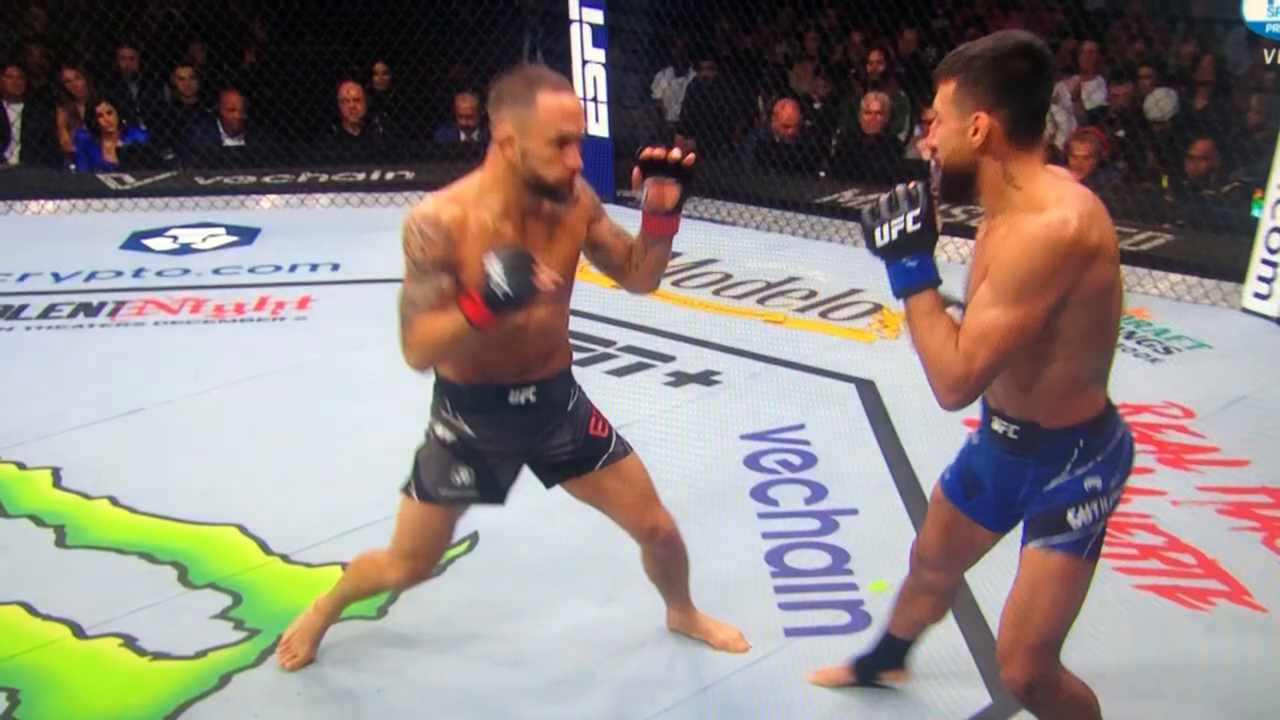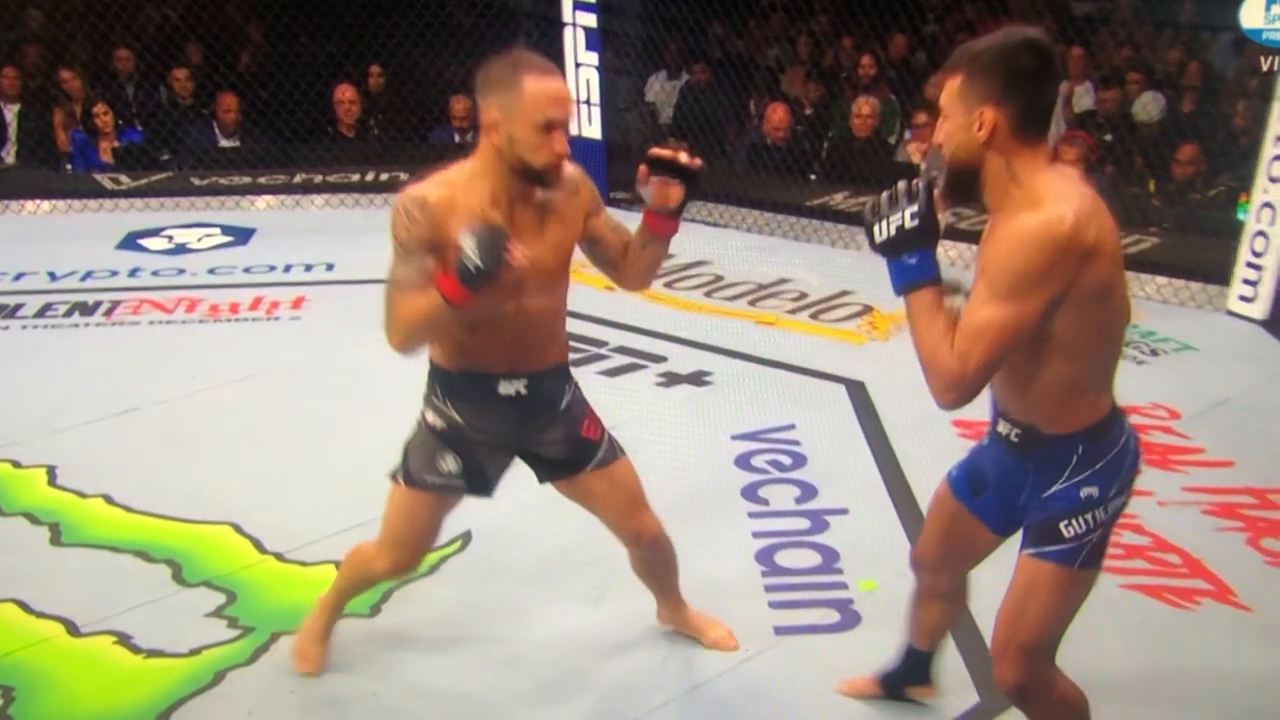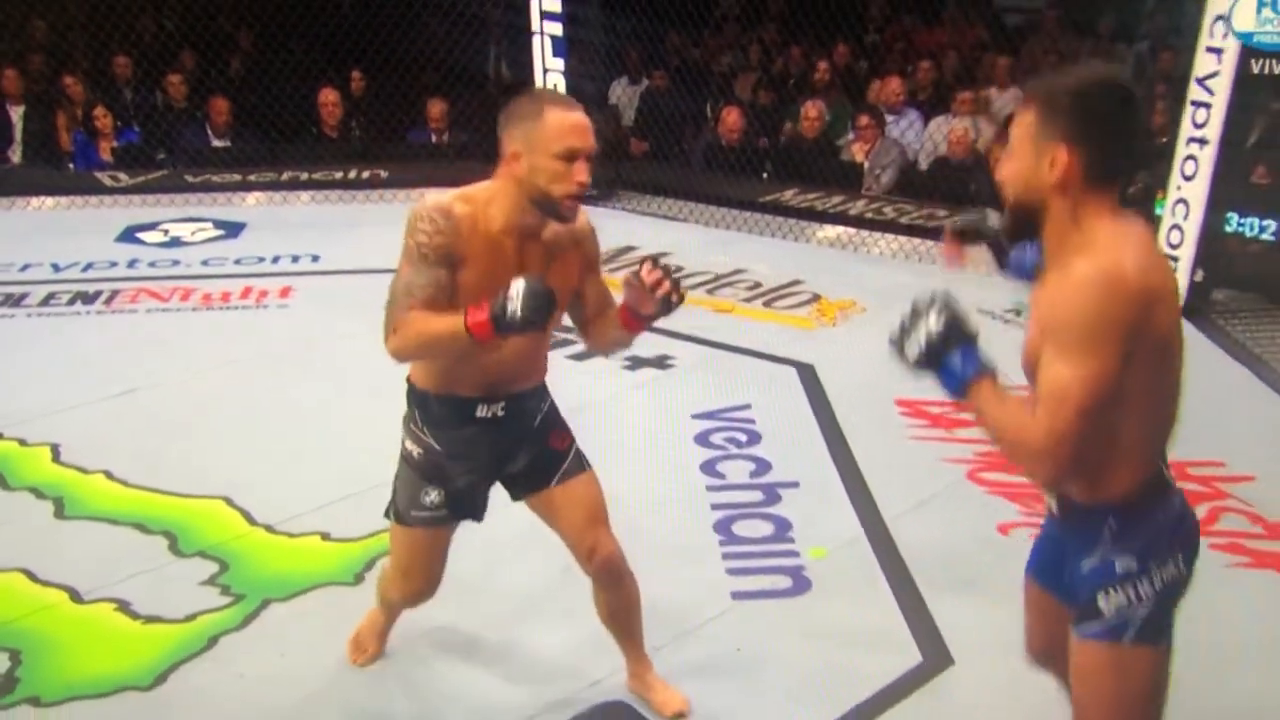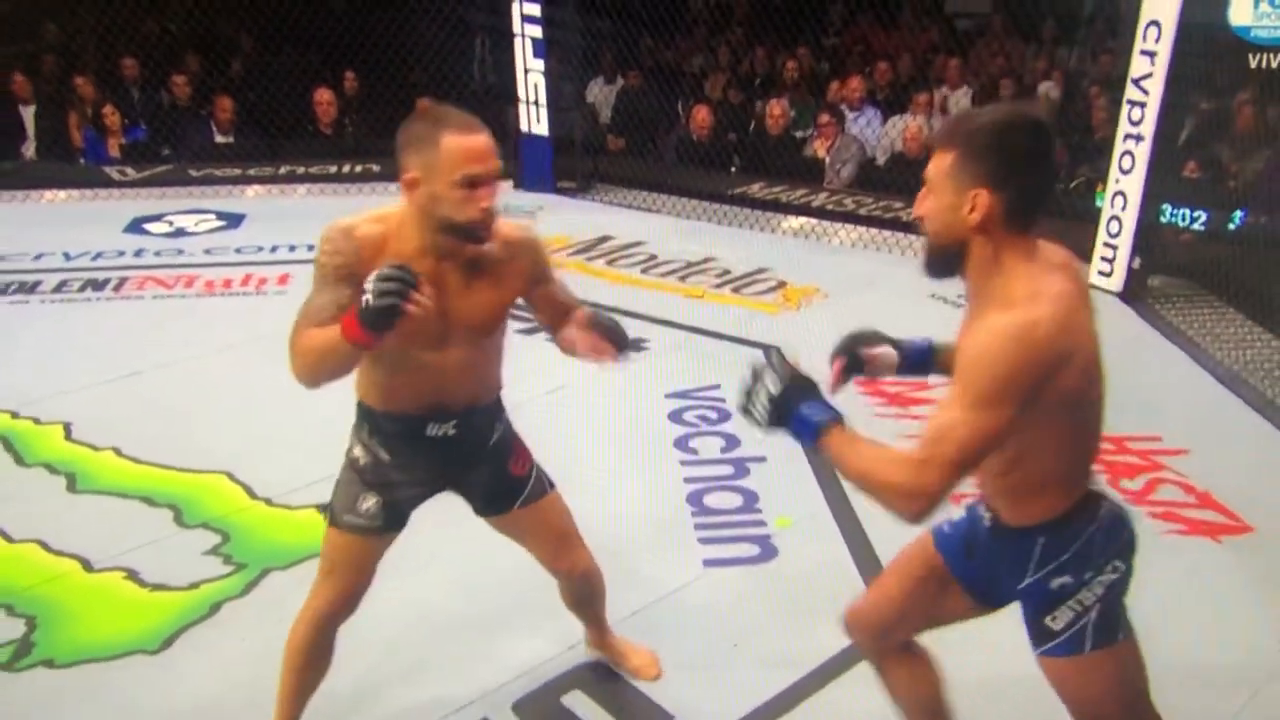
dt=1s
person 1, frame 1
left shoulder: (1052, 225)
right shoulder: (1019, 198)
left elbow: (955, 380)
left wrist: (909, 265)
left hip: (1071, 460)
right hip: (1002, 437)
right knee: (932, 560)
right ankle: (885, 658)
person 1, frame 2
left shoulder: (1047, 225)
right shoulder: (1042, 191)
left elbow: (953, 382)
left wrist: (911, 264)
left hip: (1078, 464)
right hip: (1017, 441)
right knee: (934, 564)
person 1, frame 3
left shoulder: (1101, 272)
right shoulder: (1108, 237)
left elbow: (1046, 455)
left wrist: (960, 367)
left hip: (1126, 540)
right hip: (1081, 517)
right knee: (1052, 650)
person 1, frame 4
left shoulder: (1022, 322)
right shoulder: (1040, 265)
left elbow: (914, 492)
left wrist: (811, 421)
right wrist: (915, 357)
left hip: (1064, 551)
right hip: (997, 524)
right knee: (873, 629)
person 2, frame 1
left shoulder: (575, 200)
right shoulder: (438, 222)
left elbow: (639, 277)
right elbow: (417, 350)
left wrist: (662, 212)
right wrist: (485, 302)
left hip: (557, 400)
right hip: (470, 414)
left knee: (657, 529)
right knee: (406, 566)
left ankle: (683, 612)
right ankle: (323, 609)
person 2, frame 2
left shoulder: (571, 188)
right shoulder: (428, 206)
left elbow: (632, 269)
right elbow: (402, 335)
left wrist: (663, 210)
right wrist: (458, 278)
left hip: (552, 395)
right hip: (462, 402)
left knee: (644, 531)
right knee: (395, 555)
left ankle: (675, 609)
right ankle: (324, 613)
person 2, frame 3
left shoulder: (576, 235)
right shoulder: (445, 220)
left elbow: (601, 337)
right elbow: (401, 338)
left wrist: (637, 311)
right wrist: (491, 320)
left hip: (529, 414)
right hip: (444, 424)
left knee: (604, 558)
right knee: (410, 586)
right ankle: (382, 613)
person 2, frame 4
left shoulder: (512, 248)
right shoulder: (355, 245)
left elbow: (560, 317)
right elbow: (305, 366)
left wrist: (590, 333)
right wrist: (363, 324)
left hip: (483, 433)
right hip: (390, 441)
left knee: (575, 565)
right knee: (331, 602)
left ankle: (602, 639)
